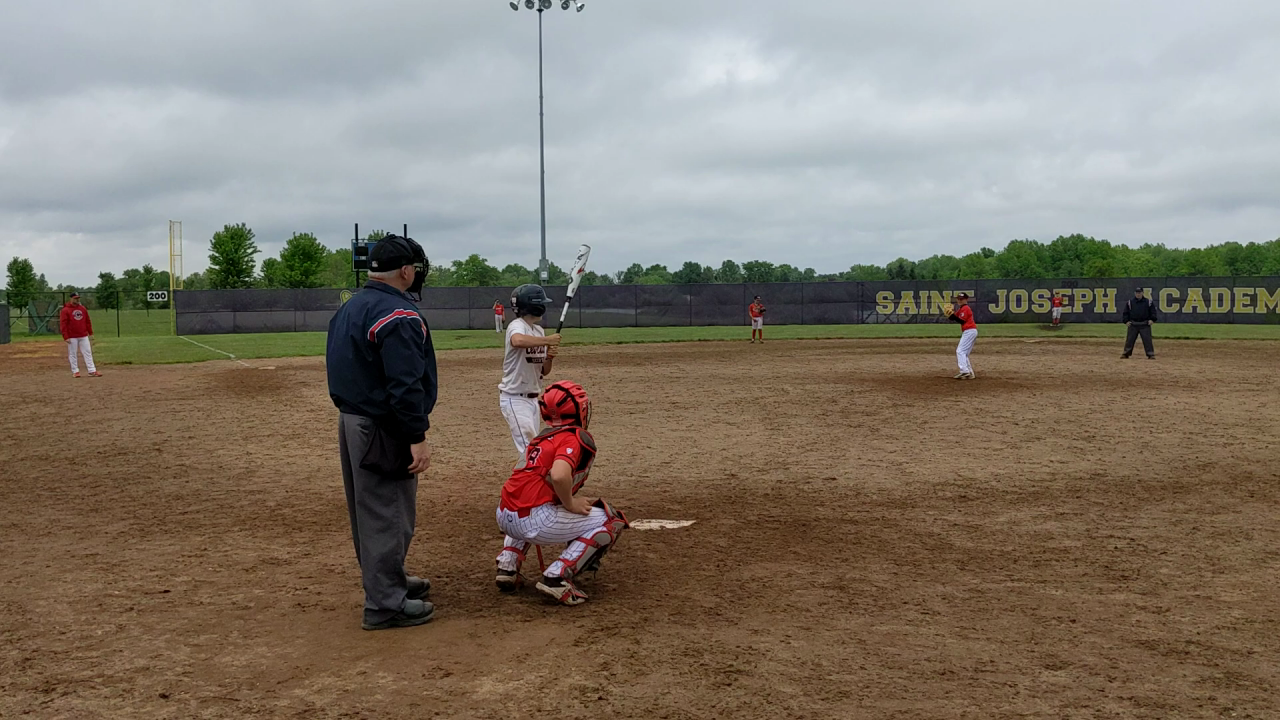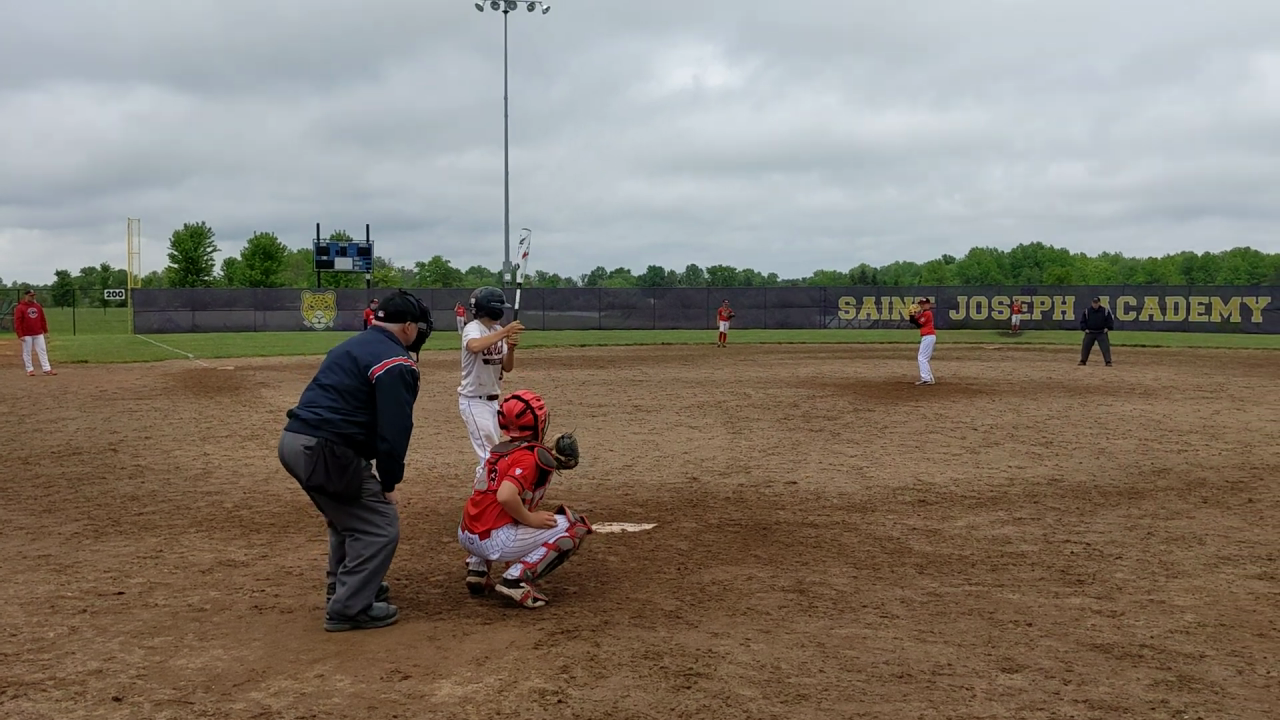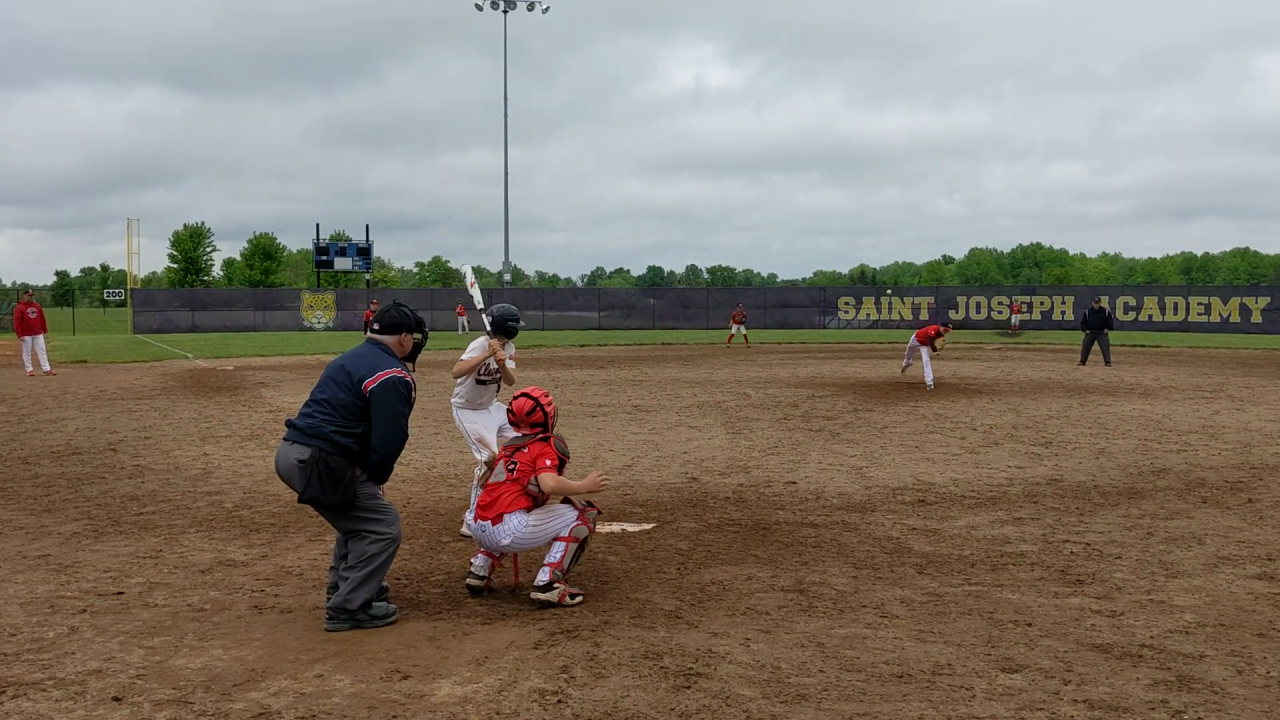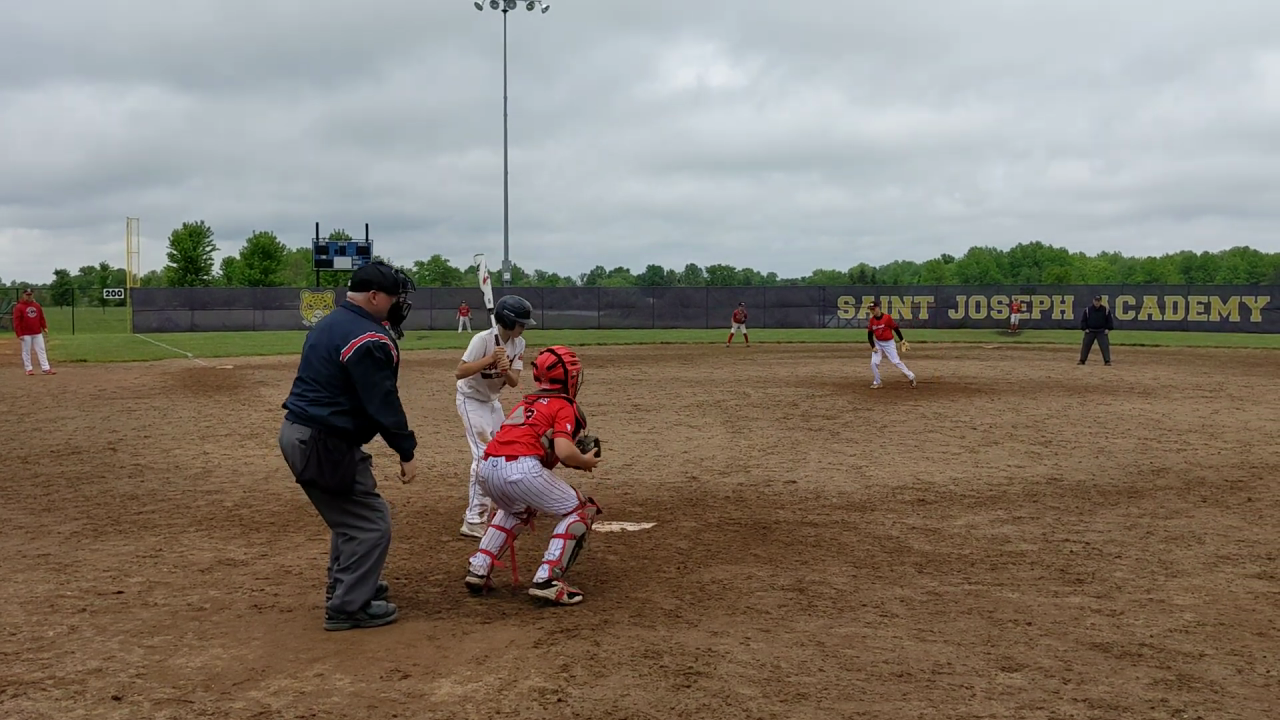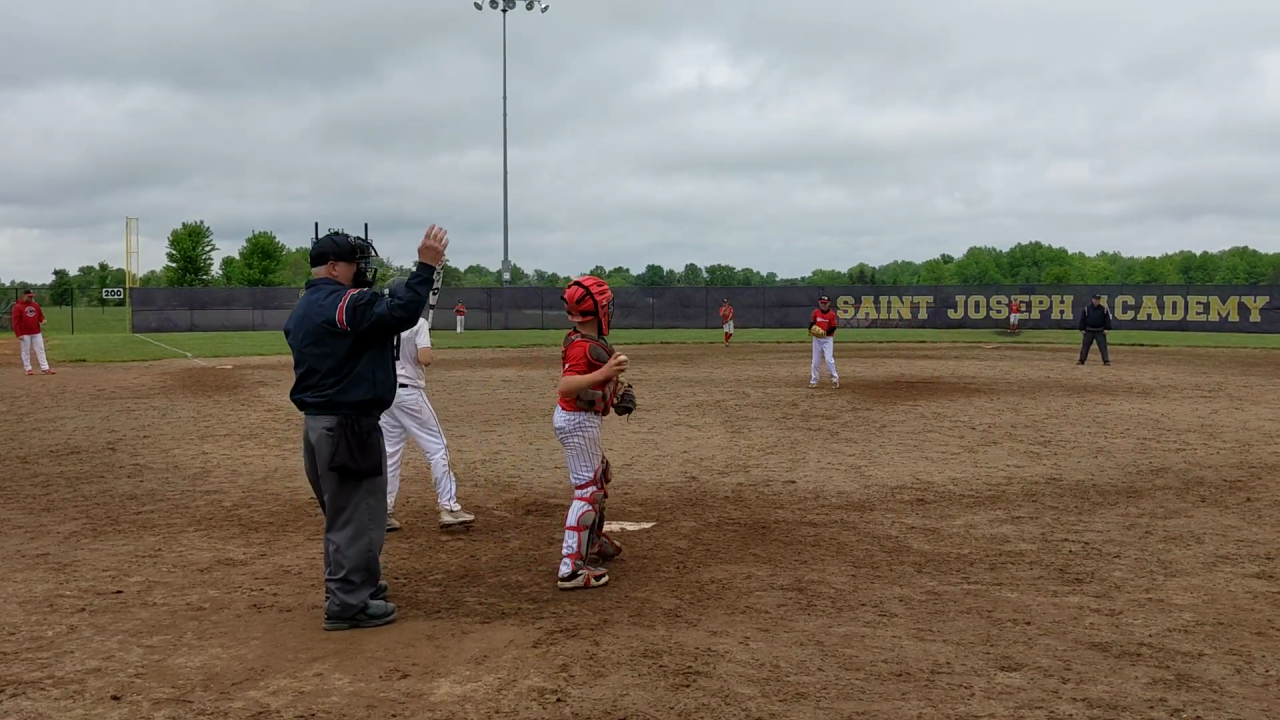
dt=1s
person 1, frame 1
left shoulder: (348, 308)
right shoulder: (398, 315)
right elbow: (405, 384)
right wrist: (418, 437)
left hip: (352, 420)
right hip: (382, 429)
left knee: (371, 513)
right knee: (388, 517)
left ankle: (388, 583)
right ankle: (384, 606)
person 1, frame 2
left shoulder: (351, 346)
right shoulder: (397, 363)
right elbow: (394, 429)
right wrist: (389, 482)
left hip: (295, 440)
right hip: (324, 450)
left knee: (350, 514)
right knee: (380, 525)
left ankle: (345, 586)
right ankle: (348, 608)
person 1, frame 3
left shoulder: (350, 358)
right shoulder: (393, 376)
right elbow: (388, 441)
left wrist: (367, 482)
right wrist: (375, 481)
left hip: (292, 451)
right hip: (319, 461)
left knee: (360, 514)
right knee: (384, 525)
left ankle: (345, 587)
right ankle: (348, 608)
person 1, frame 4
left shoulder: (328, 325)
right shoulder: (370, 339)
right elbow: (382, 404)
right wrist: (407, 452)
left hip: (299, 433)
right hip: (324, 443)
left knee: (348, 515)
right knee: (372, 522)
left ankle: (344, 587)
right ankle: (347, 607)
person 1, frame 5
left shoulder: (301, 311)
right shoulder: (347, 303)
right elbow: (397, 314)
right wrist: (426, 264)
left hip: (317, 423)
right hip: (349, 426)
left knee: (341, 515)
right knee: (358, 517)
left ankle: (351, 588)
right ankle: (348, 604)
person 2, frame 1
left shoulder: (543, 437)
right shoulder: (576, 438)
right elbow: (559, 475)
right wrist: (570, 504)
left hip: (505, 516)
right hip: (534, 520)
right knee: (612, 522)
left ankle: (508, 566)
right ankle: (557, 578)
person 2, frame 2
left shoulder: (500, 450)
right shoulder: (530, 456)
right elbow: (506, 496)
right wrist: (530, 519)
left hip: (467, 535)
right hip: (495, 541)
right knee: (575, 526)
left ankle: (478, 570)
right ankle: (518, 580)
person 2, frame 3
left shoulder: (509, 446)
right shoulder: (546, 447)
right elbow: (549, 485)
right wrist: (585, 486)
left hip: (480, 529)
right hip: (509, 530)
right knee: (583, 514)
left ankle: (480, 571)
right ankle: (548, 583)
person 2, frame 4
left shoulder: (529, 400)
right shoulder: (565, 406)
right elbow: (563, 451)
right wrist: (584, 462)
left hip: (488, 466)
right hip: (521, 468)
left knee: (517, 509)
right knee: (581, 511)
left ankle: (479, 572)
right ankle: (548, 580)
person 2, frame 5
left shoulder: (587, 341)
right shoulder: (583, 347)
right elbow: (565, 386)
left wrist: (610, 392)
right wrist: (604, 374)
left hip: (578, 419)
right hip: (579, 422)
left knee: (598, 477)
right knee: (588, 490)
left ankle: (593, 541)
right ankle: (571, 569)
person 3, frame 1
left shoulder: (539, 331)
right shoulder: (517, 326)
left elbow: (544, 371)
right elbow: (518, 341)
left wrist: (550, 357)
right wrist: (548, 340)
left hip: (532, 399)
right hip: (515, 399)
person 3, frame 2
left shoulder: (497, 331)
right shoulder: (472, 328)
left elbow: (507, 367)
right elbow: (475, 346)
left wrist: (510, 348)
right wrist: (505, 332)
left hip: (492, 401)
right hip: (474, 402)
left knee: (492, 453)
right knee: (489, 456)
person 3, frame 3
left shoulder: (508, 346)
right shoulder: (480, 345)
left elbow: (510, 381)
right elbow: (456, 372)
left wrist: (502, 363)
right wrist: (486, 355)
left hip: (491, 407)
right hip: (467, 410)
right knee: (488, 458)
right ankle: (472, 523)
person 3, frame 4
left shoulder: (518, 343)
right shoulder: (482, 339)
left elbow: (514, 381)
right elbow: (459, 372)
left wrist: (506, 370)
right wrist: (489, 359)
left hip: (492, 402)
right hip: (471, 401)
right knee: (485, 455)
right ankle: (474, 521)
person 3, frame 5
right shoulder: (418, 323)
right elbow: (426, 359)
right wrist: (428, 349)
right hip: (410, 392)
left knee: (390, 453)
right knee: (437, 447)
left ankle: (384, 513)
right ankle: (448, 508)
